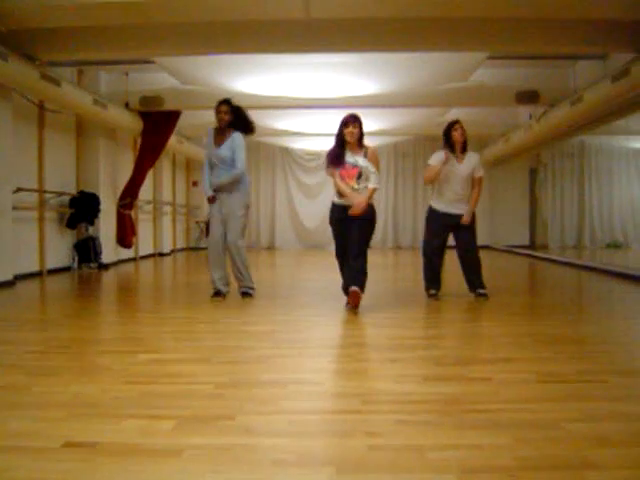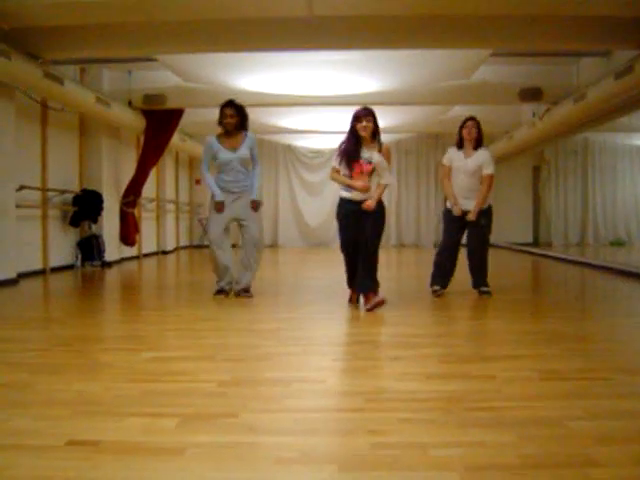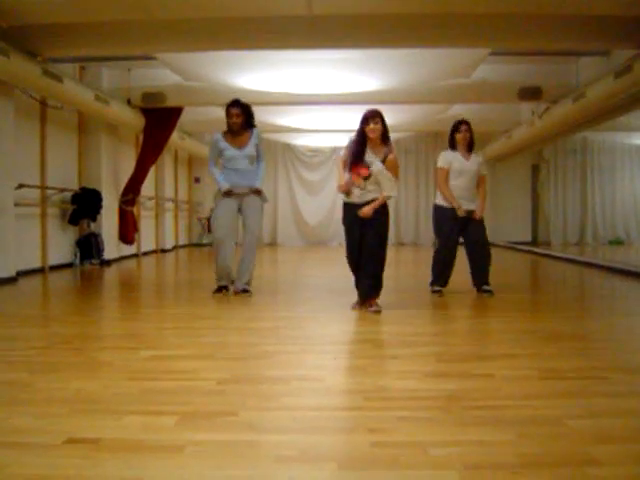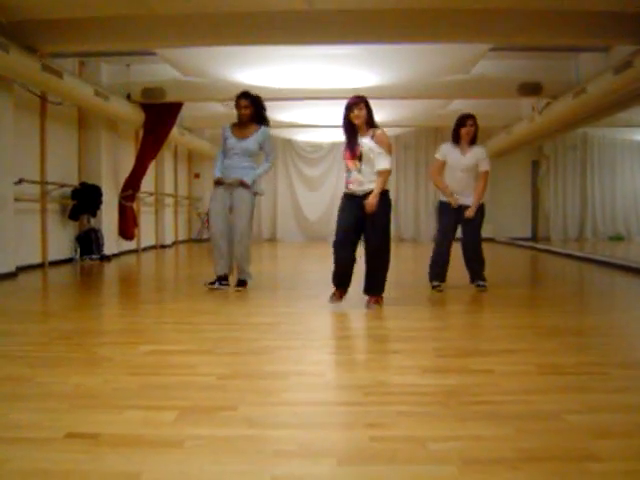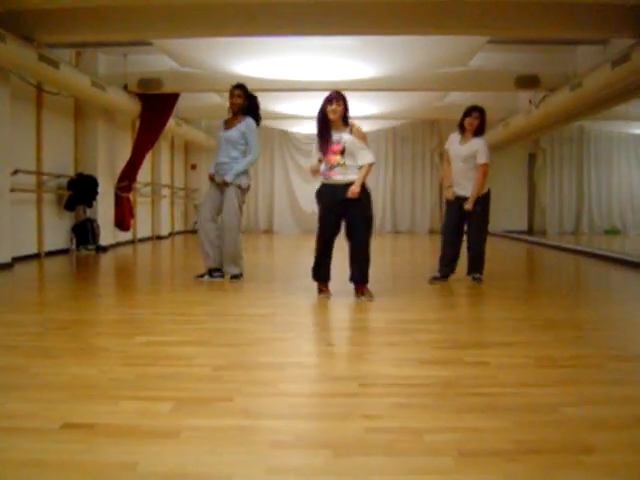
dt=0.5s
person 1, frame 1
left shoulder: (369, 153)
right shoulder: (336, 153)
left elbow: (374, 184)
right elbow: (337, 181)
left wrist: (361, 201)
right wrist: (353, 197)
left hip: (363, 209)
right hip: (339, 209)
left knee: (357, 249)
right knee: (342, 252)
left ankle: (356, 288)
right ankle: (350, 291)
person 1, frame 2
left shoulder: (382, 149)
right shoulder: (346, 147)
left elbow: (385, 179)
right elbow: (333, 174)
left wrist: (374, 199)
right wrist: (354, 183)
left hip: (372, 205)
right hip: (348, 205)
left knee: (369, 248)
right knee: (350, 248)
left ankle: (370, 293)
right ankle: (355, 288)
person 1, frame 3
left shoulder: (389, 157)
right shoulder: (354, 146)
left elbow: (389, 192)
right elbow: (343, 162)
left wrist: (371, 208)
right wrist: (342, 179)
left hip: (375, 209)
right hip: (351, 207)
left knee: (373, 252)
right knee: (355, 253)
left ankle: (371, 296)
right ankle: (363, 293)
person 1, frame 4
left shoulder: (378, 135)
right shoulder: (350, 138)
left elbow: (385, 168)
left wrist: (375, 195)
left hip: (373, 197)
right hip: (351, 198)
left knee: (376, 246)
right knee: (342, 239)
left ankle: (375, 293)
right ankle: (340, 287)
person 1, frame 5
left shoulder: (354, 131)
right shoulder: (323, 132)
left elbow: (368, 160)
left wrist: (358, 184)
right wrist: (316, 167)
left hip: (354, 189)
right hip: (329, 190)
left knee: (360, 236)
right knee: (325, 236)
left ankle: (360, 284)
right ankle: (321, 282)
person 2, frame 1
left shoulder: (236, 137)
right shoulder: (211, 135)
left elbow: (241, 169)
right elbow: (207, 165)
left wrist: (218, 184)
right wrist: (208, 190)
left hip: (236, 193)
right hip: (218, 195)
left knee: (234, 240)
right knee: (215, 240)
left ankle: (246, 285)
right ankle: (220, 286)
person 2, frame 2
left shoulder: (249, 138)
right shoulder: (212, 142)
left elbow: (256, 166)
right elbow: (205, 170)
left wrist: (255, 194)
right wrist: (216, 195)
left hip: (246, 195)
right hip: (223, 196)
left knee: (254, 237)
right knee: (215, 237)
left ankle: (243, 285)
right ankle: (224, 284)
person 2, frame 3
left shoulder: (255, 135)
right shoulder: (218, 139)
left elbow: (261, 161)
right elbow: (212, 164)
left wrist: (258, 183)
right wrist: (221, 184)
left hip: (251, 192)
right hip: (228, 192)
left knee: (253, 235)
right knee: (222, 234)
left ankle: (242, 283)
right ankle: (224, 281)
person 2, frame 4
left shoulder: (262, 132)
right shoulder: (227, 130)
left elbow: (268, 161)
left wrist: (251, 178)
right wrist: (216, 173)
left hip: (244, 185)
right hip: (223, 183)
left knee: (241, 230)
right knee: (217, 228)
left ankle: (242, 276)
right ankle: (222, 275)
person 2, frame 5
left shoulder: (248, 123)
right shoulder: (224, 123)
left elbow: (253, 154)
left wrist: (231, 174)
right wrist: (212, 169)
left hip: (236, 179)
right hip: (218, 178)
left knee: (230, 223)
right knee: (205, 219)
left ankle: (235, 270)
right ankle: (215, 268)
person 3, frame 1
left shoulder: (474, 158)
right shoulder: (439, 156)
left elbow: (477, 187)
right elbow: (427, 179)
left wrist: (469, 212)
right wrist: (443, 162)
left hip: (464, 213)
right hip: (438, 211)
left knee: (469, 251)
right knee: (433, 250)
left ankle: (477, 286)
right ankle: (432, 287)
person 3, frame 2
left shoulder: (485, 155)
right shoulder: (452, 153)
left elbow: (487, 185)
right elbow: (445, 179)
left wrist: (475, 210)
right wrist: (454, 203)
left hip: (479, 209)
right hip: (454, 208)
left knee: (477, 248)
right knee: (448, 246)
left ankle: (481, 284)
right ankle: (438, 283)
person 3, frame 3
left shoulder: (478, 159)
right shoulder: (446, 155)
left elbow: (481, 186)
right elbow: (441, 184)
left wrist: (480, 208)
right wrist: (457, 206)
left hip: (471, 210)
right hip: (447, 209)
left knee: (481, 247)
right knee: (447, 247)
left ankle: (482, 283)
right ankle: (437, 283)
person 3, frame 4
left shoulder: (480, 152)
right shoulder: (446, 148)
left elbow: (483, 181)
right elbow: (434, 174)
left wrist: (474, 206)
right wrist: (450, 195)
left hip: (472, 205)
right hip: (447, 203)
left knee: (472, 243)
right knee: (443, 241)
left ankle: (478, 278)
right ankle: (436, 279)
person 3, frame 5
left shoulder: (480, 144)
right shoulder: (453, 138)
left elbow: (481, 174)
right elbow: (446, 164)
left wrist: (471, 200)
right wrist: (447, 187)
left hip: (477, 196)
right hip: (454, 195)
left knee: (476, 235)
right knee: (450, 233)
left ankle: (476, 271)
right ankle: (444, 270)
